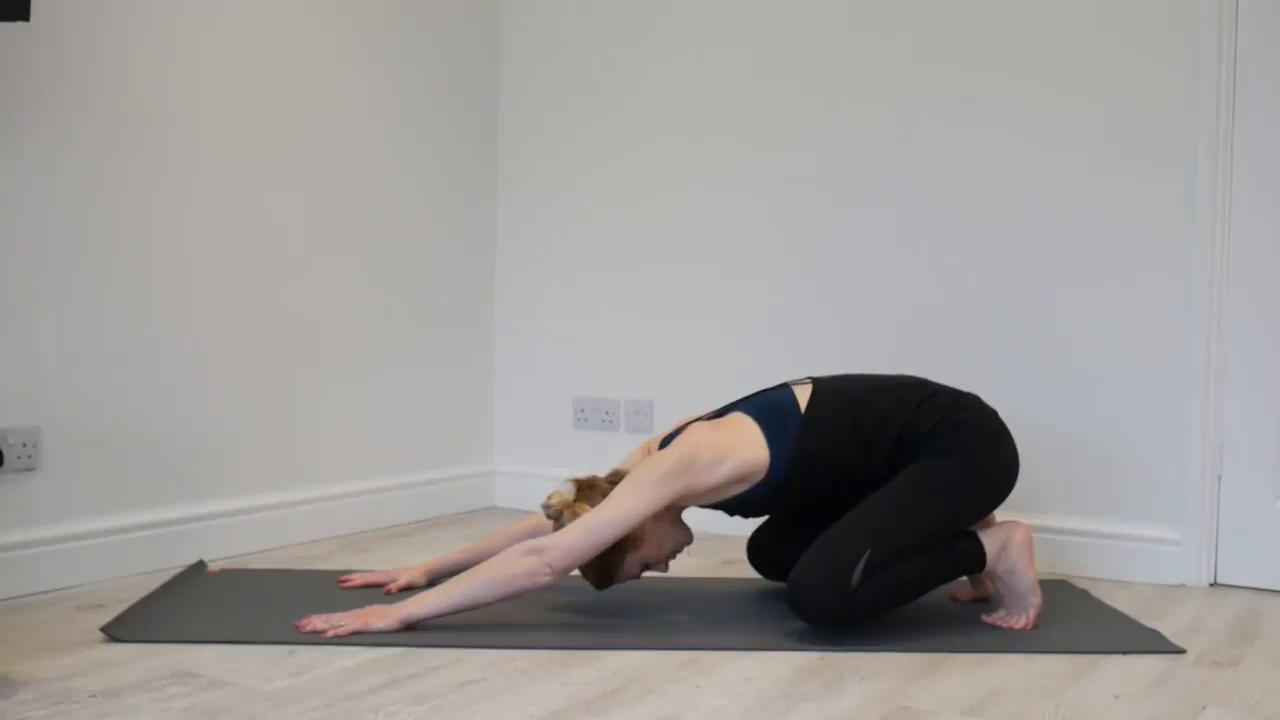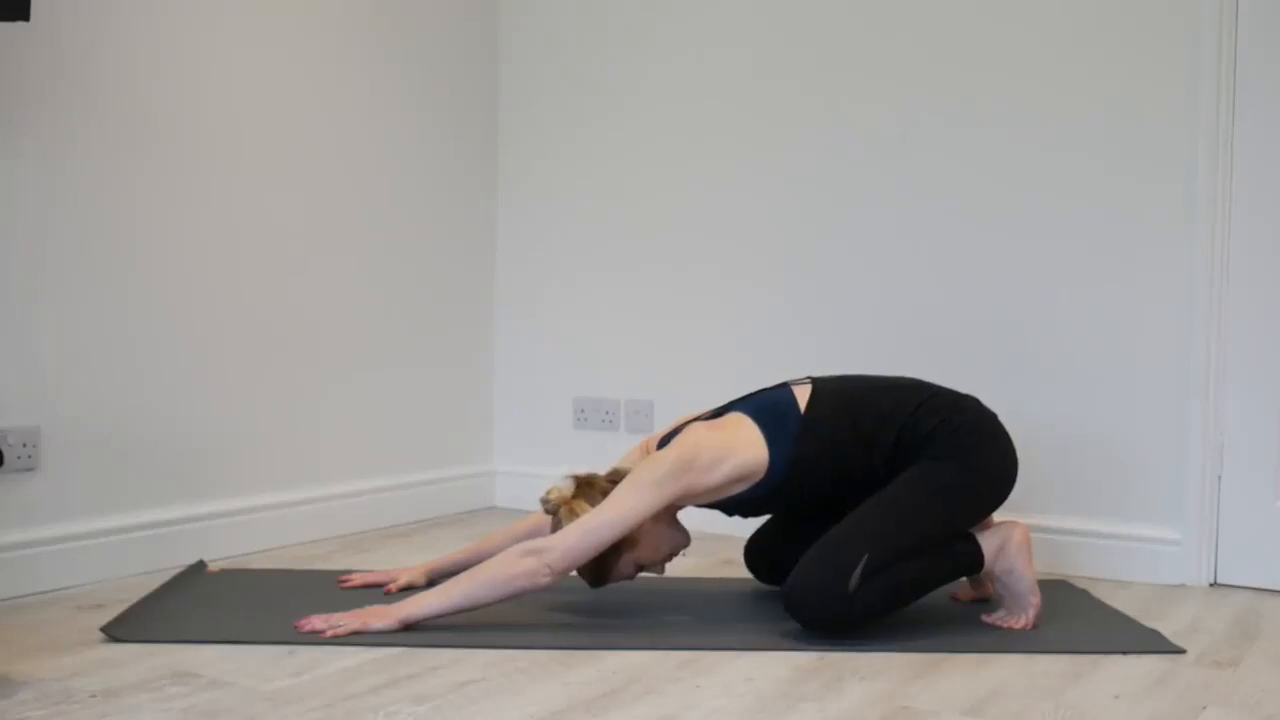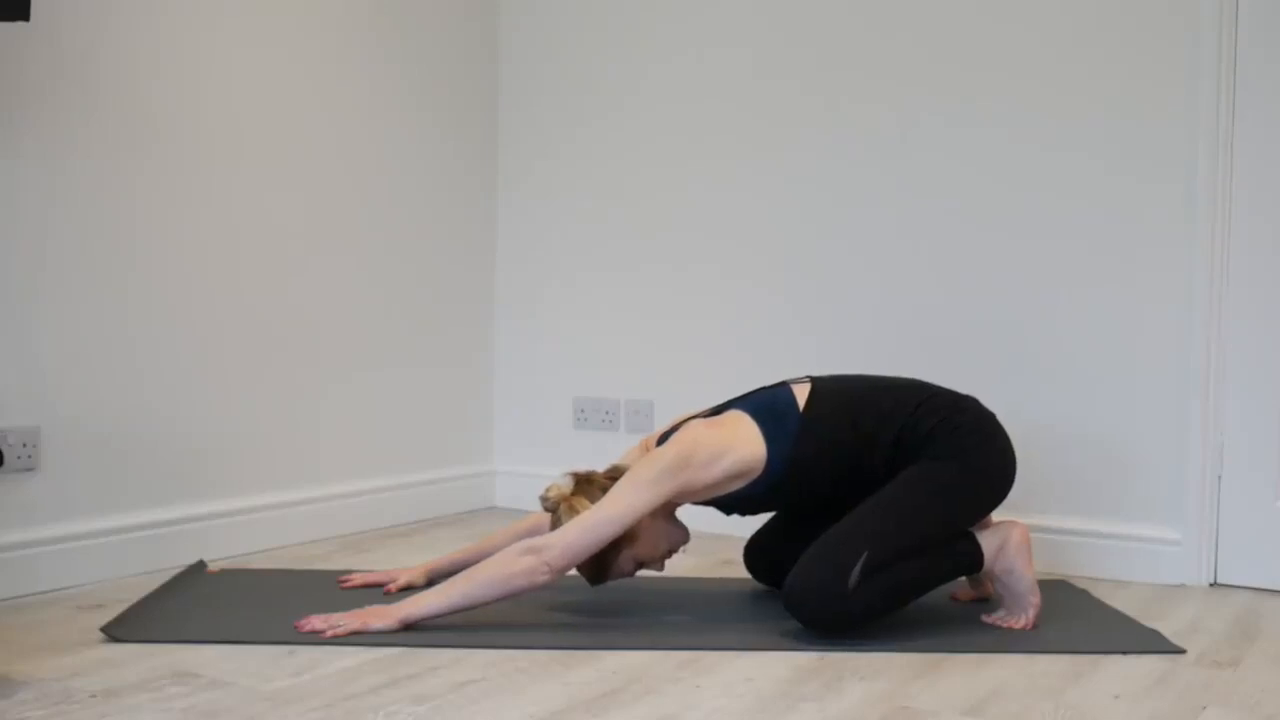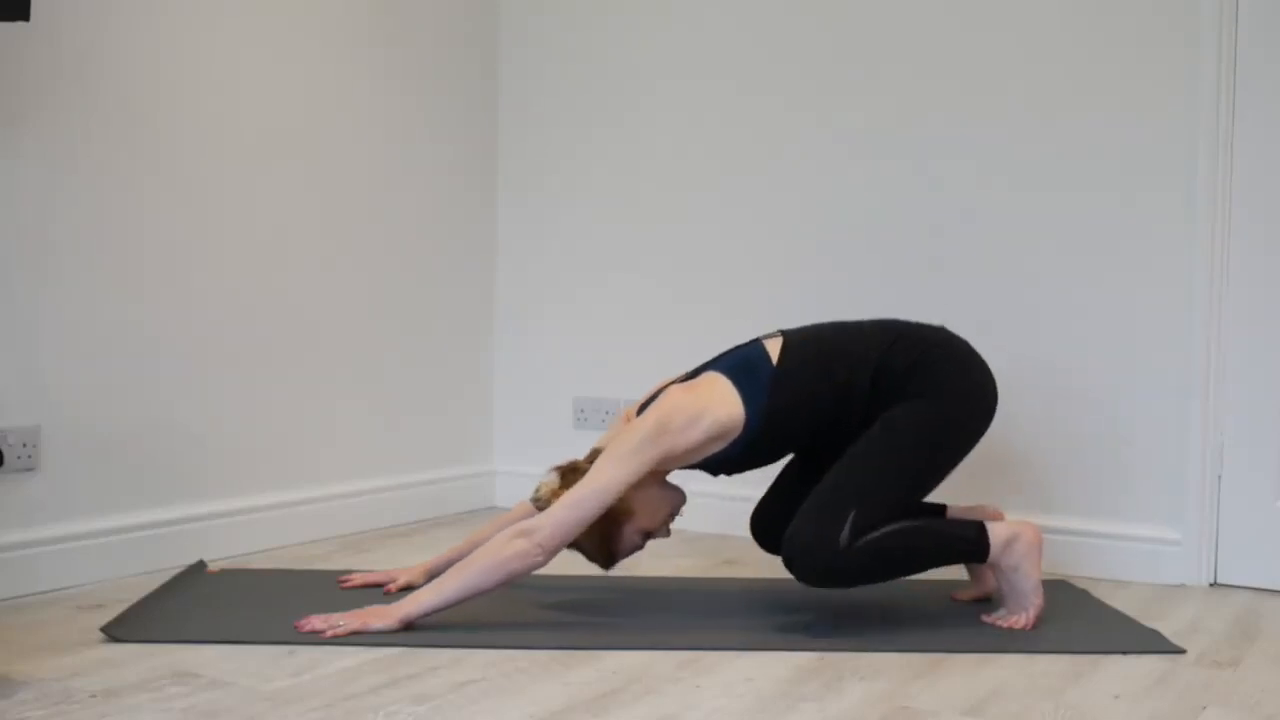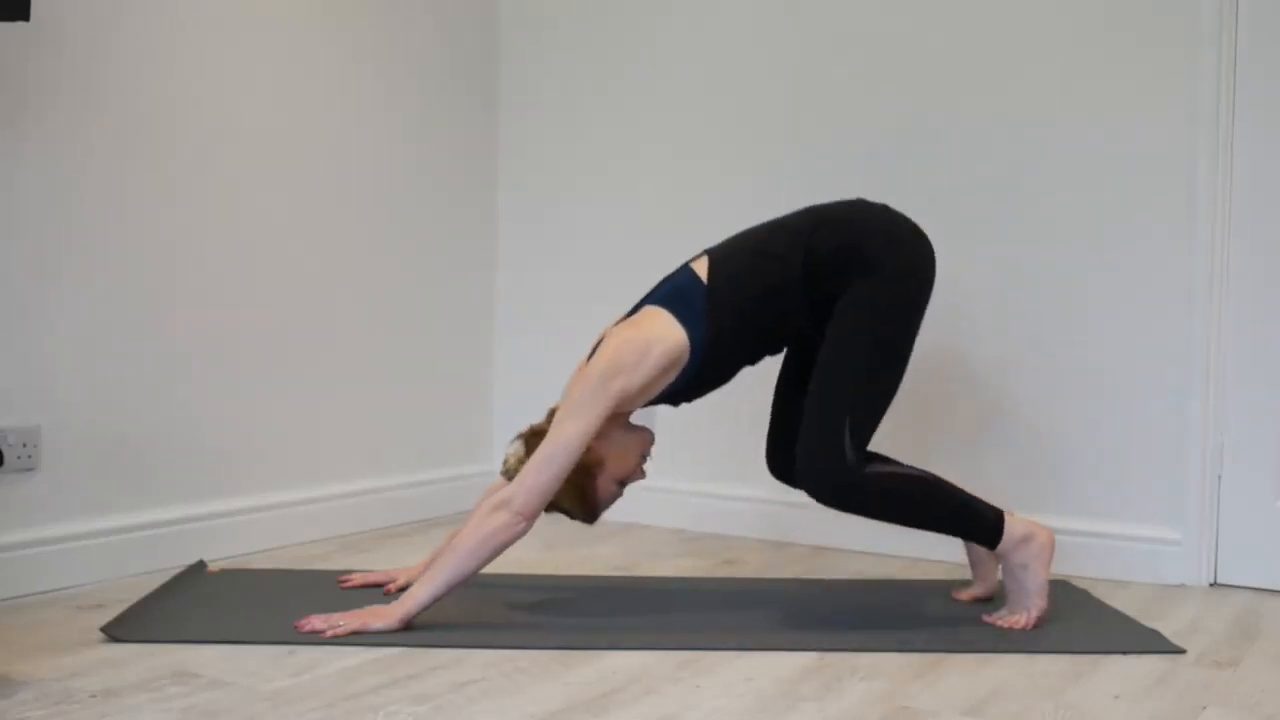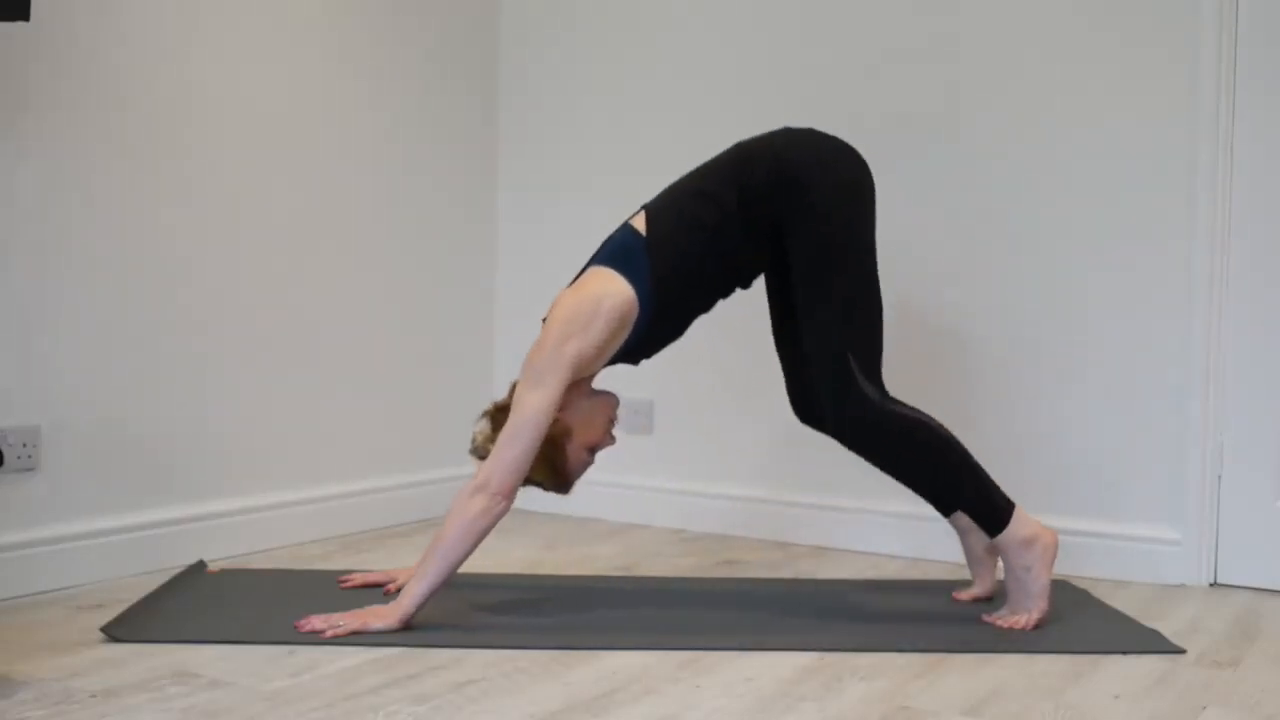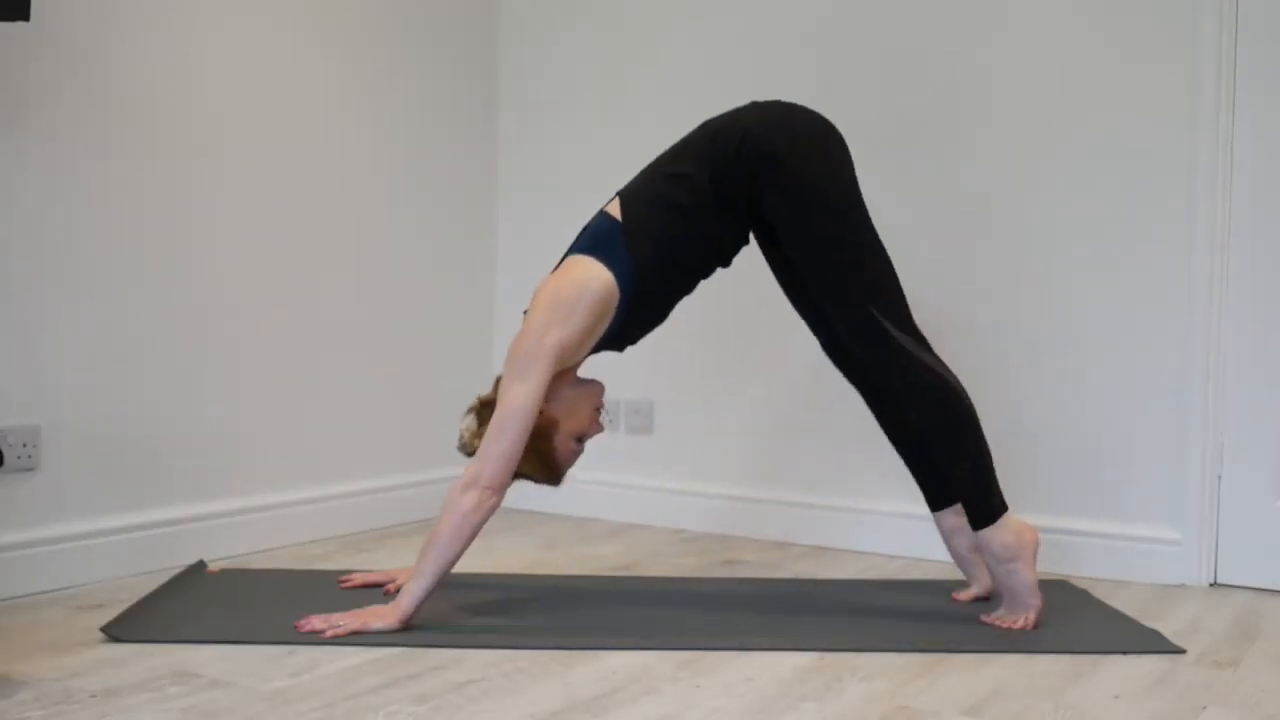
dt=0.7s
person 1, frame 1
left shoulder: (680, 468)
right shoulder: (661, 456)
left elbow: (541, 560)
right elbow: (549, 525)
left wrist: (402, 613)
right wrist: (429, 568)
left hip: (962, 441)
right hip: (906, 441)
left knee: (823, 593)
right knee: (774, 554)
left ankle: (991, 547)
right ankle: (960, 536)
person 1, frame 2
left shoulder: (679, 467)
right shoulder: (659, 455)
left elbow: (541, 561)
right elbow: (548, 524)
left wrist: (401, 614)
right wrist: (428, 570)
left hip: (960, 445)
right hip: (904, 445)
left knee: (819, 598)
right knee: (770, 559)
left ankle: (990, 548)
right ankle: (955, 536)
person 1, frame 3
left shoulder: (681, 465)
right shoulder: (659, 455)
left elbow: (541, 558)
right elbow: (547, 523)
left wrist: (402, 613)
right wrist: (429, 568)
left hip: (959, 446)
right hip: (903, 446)
left knee: (820, 597)
right knee: (770, 562)
left ankle: (992, 547)
right ankle: (958, 534)
person 1, frame 4
left shoulder: (661, 434)
right shoulder: (647, 426)
left elbow: (535, 541)
right elbow: (538, 510)
left wrist: (402, 612)
right wrist: (423, 568)
left hip: (938, 381)
right hip: (891, 386)
left knee: (816, 553)
right knee: (776, 530)
left ankle: (1000, 541)
right ankle: (965, 523)
person 1, frame 5
left shoulder: (612, 379)
right shoulder: (606, 378)
left elbow: (514, 508)
right elbow: (514, 489)
left wrist: (403, 608)
right wrist: (423, 570)
left hip: (872, 256)
right hip: (833, 272)
left knee: (829, 470)
right knee: (792, 461)
left ankle: (1015, 538)
right ankle: (982, 529)
person 1, frame 6
left shoulder: (564, 350)
right shoulder: (567, 348)
left elbow: (491, 490)
right elbow: (492, 481)
left wrist: (402, 608)
right wrist: (422, 570)
left hip: (804, 182)
right hip: (781, 201)
left knee: (847, 400)
right knee: (816, 403)
left ankle: (1016, 534)
right ankle: (975, 526)
person 1, frame 7
left shoulder: (550, 340)
right shoulder: (552, 342)
left elbow: (484, 483)
right elbow: (487, 478)
left wrist: (401, 607)
right wrist: (421, 569)
left hip: (775, 155)
right hip: (755, 173)
left knee: (879, 345)
right knee: (863, 352)
left ankle: (999, 533)
right ankle: (969, 532)
